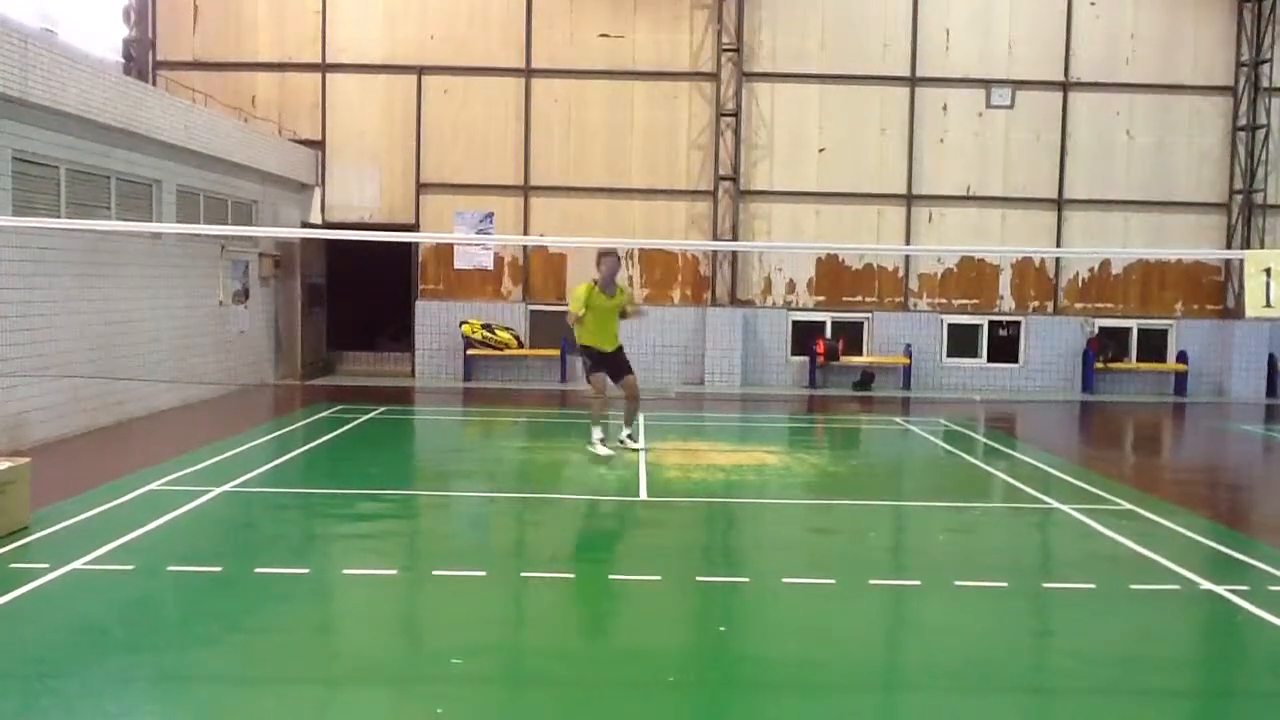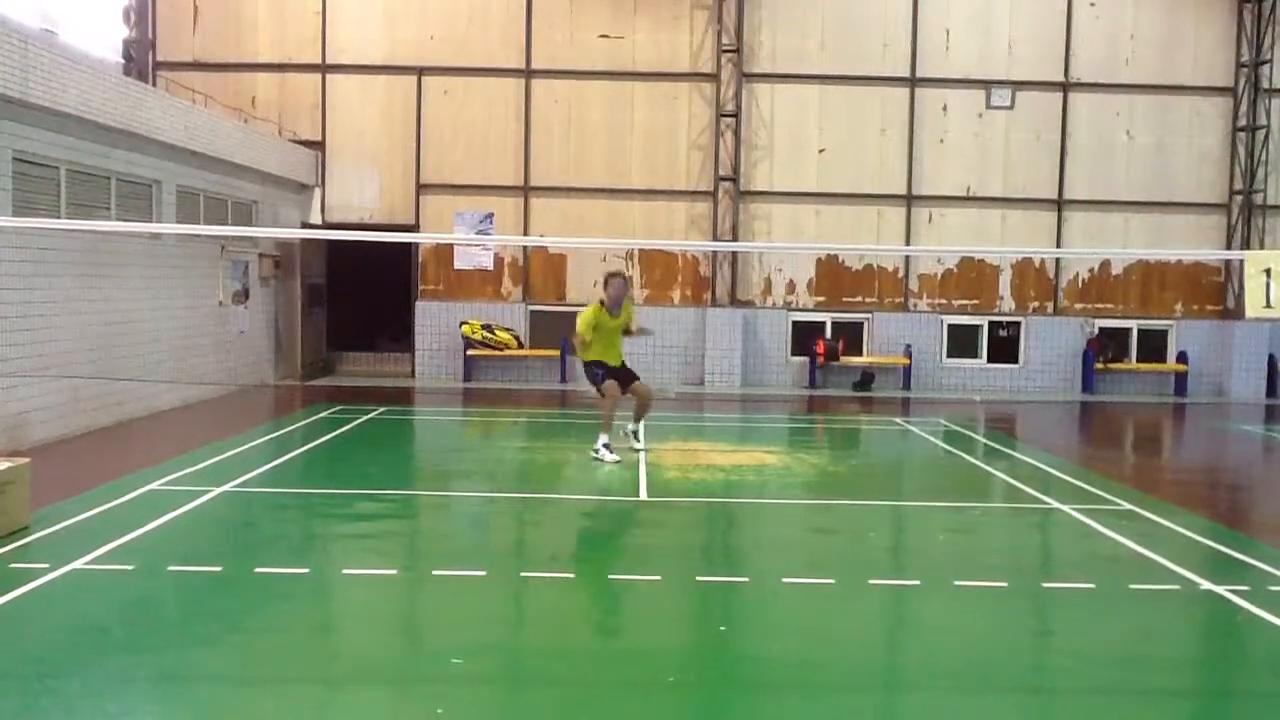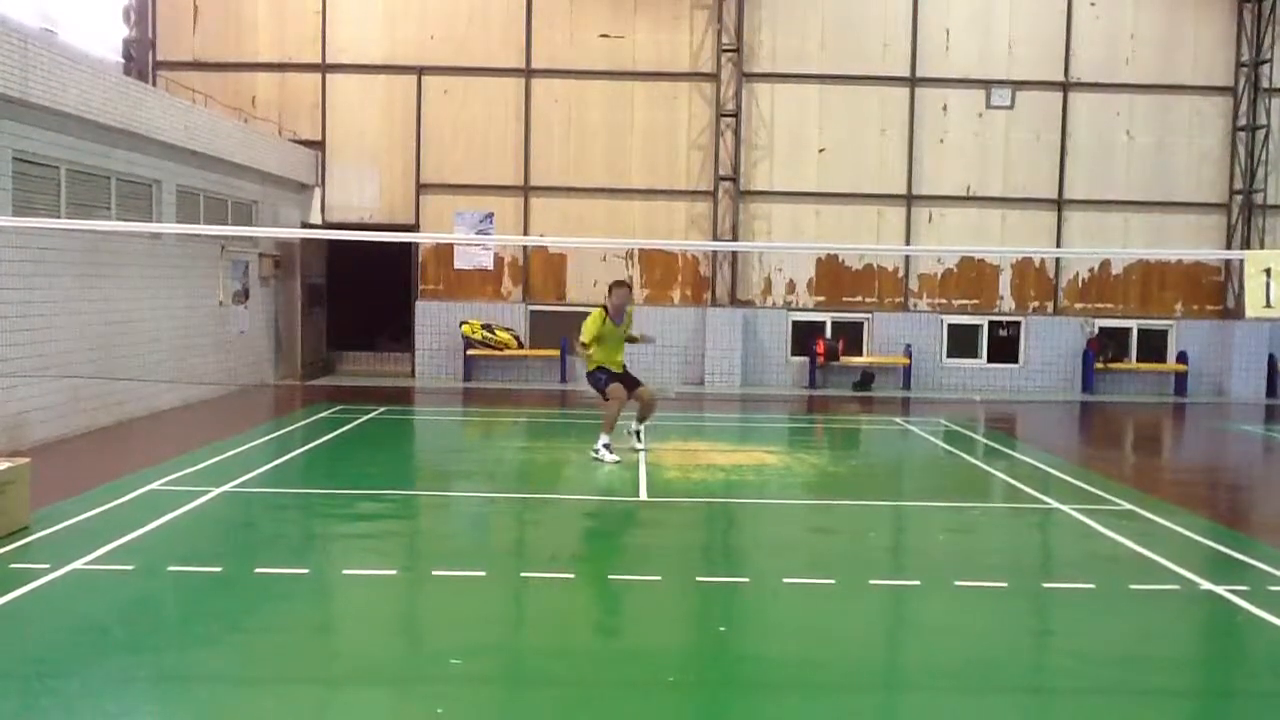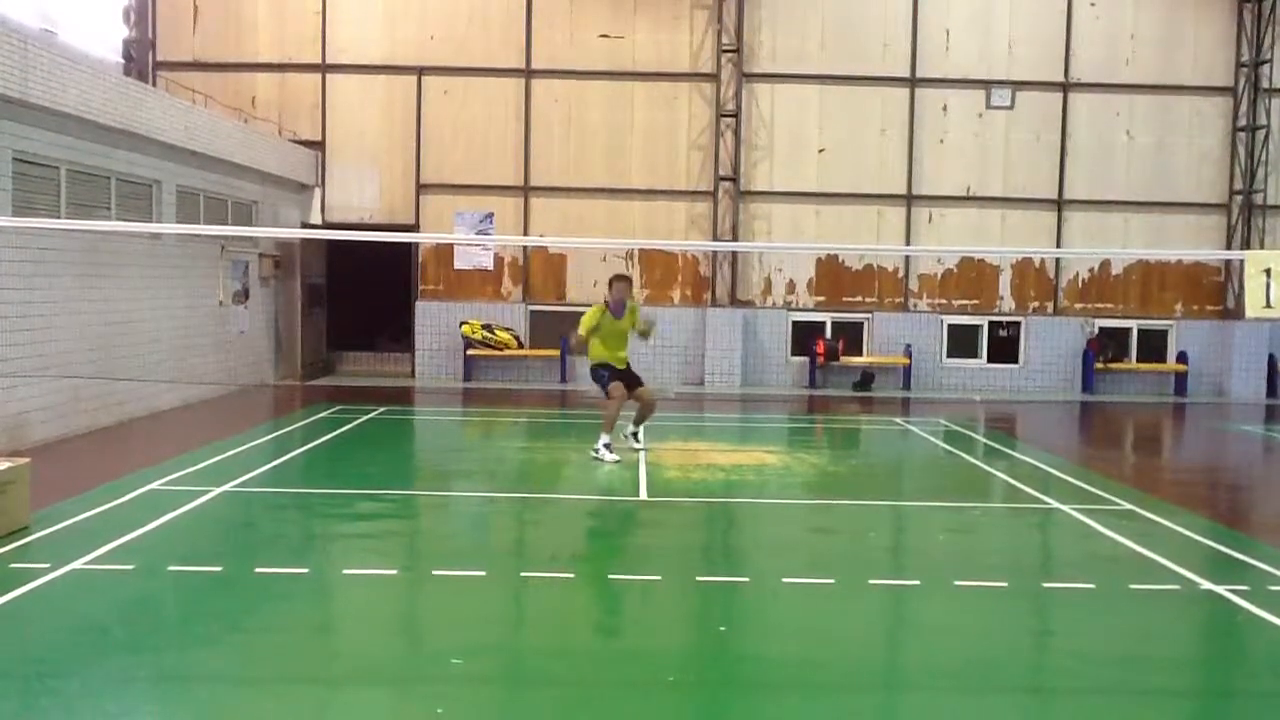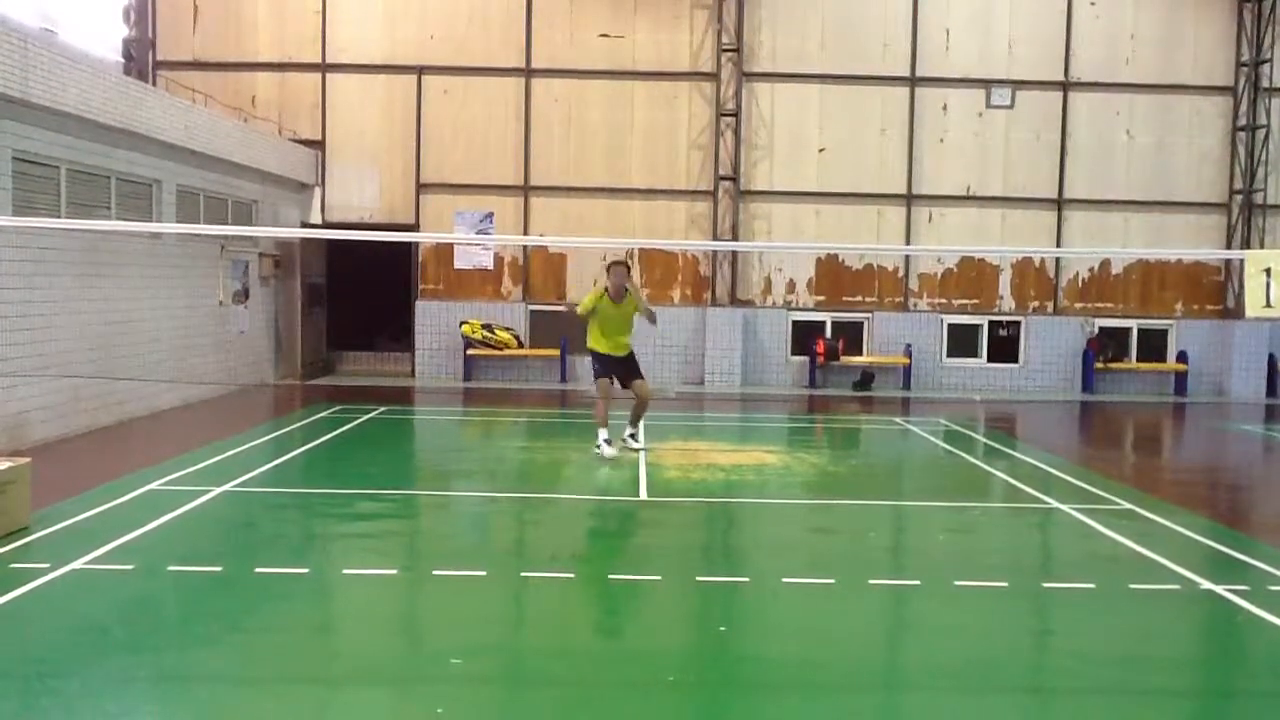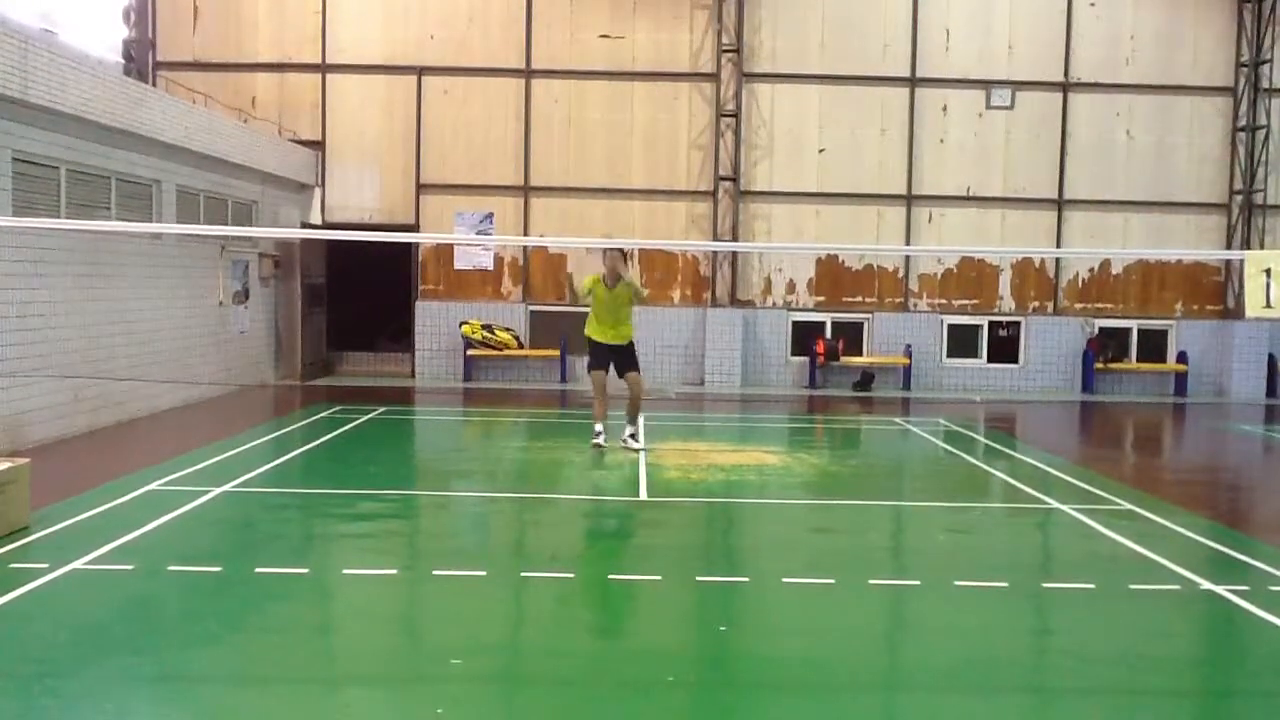
dt=0.1s
person 1, frame 1
left shoulder: (622, 292)
right shoulder: (586, 291)
right elbow: (570, 318)
left wrist: (631, 313)
right wrist: (575, 318)
left hip: (613, 347)
right hip: (590, 348)
left knee: (633, 390)
right knee: (600, 387)
left ankle: (626, 434)
right ankle: (597, 438)
person 1, frame 2
left shoulder: (626, 309)
right shoulder: (593, 311)
right elbow: (578, 338)
left wrist: (636, 331)
right wrist: (581, 343)
left hip: (616, 361)
right hip: (595, 362)
left knee: (645, 394)
right knee: (613, 392)
left ankle: (632, 430)
right ankle: (601, 445)
person 1, frame 3
left shoulder: (627, 316)
right shoulder: (597, 318)
right elbow: (581, 346)
left wrist: (639, 339)
right wrist: (585, 353)
left hip: (618, 367)
right hip: (598, 369)
left knee: (648, 399)
right knee: (619, 395)
left ankle: (635, 429)
right ankle: (602, 445)
person 1, frame 4
left shoulder: (632, 310)
right shoulder: (596, 311)
left elbow: (643, 334)
right elbow: (578, 341)
left wrist: (646, 329)
right wrist: (578, 341)
left hip: (622, 364)
right hip: (601, 365)
left knee: (649, 400)
right knee: (619, 393)
left ankle: (632, 431)
right ankle: (602, 444)
person 1, frame 5
left shoulder: (634, 297)
right shoulder: (596, 295)
left elbow: (653, 320)
right elbow: (580, 315)
left wrist: (646, 309)
right wrist: (579, 315)
left hip: (625, 353)
right hip: (601, 352)
left knee: (643, 394)
right knee: (605, 392)
left ankle: (630, 433)
right ankle: (603, 440)
person 1, frame 6
left shoulder: (628, 284)
right shoulder: (594, 281)
left elbow: (642, 299)
right elbow: (578, 296)
left wrist: (628, 278)
left hip: (624, 342)
right hip: (598, 340)
left knee: (636, 387)
right knee: (599, 385)
left ankle: (630, 433)
right ankle: (599, 432)
